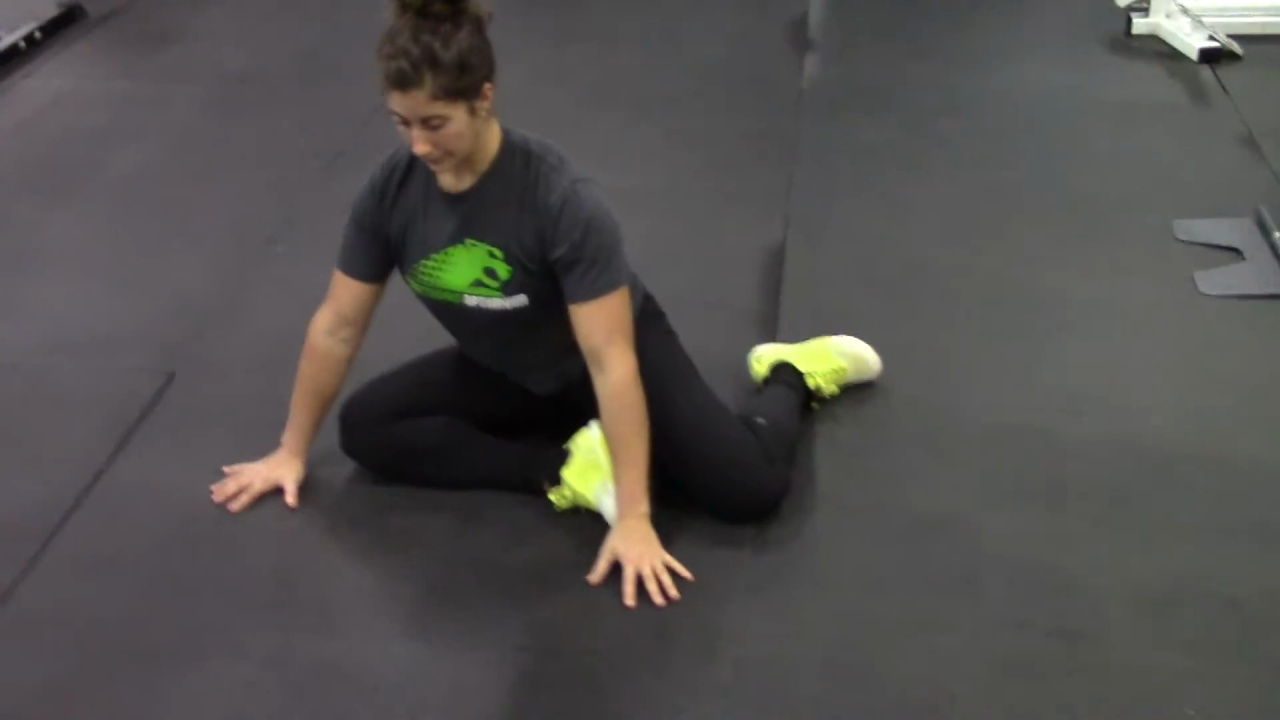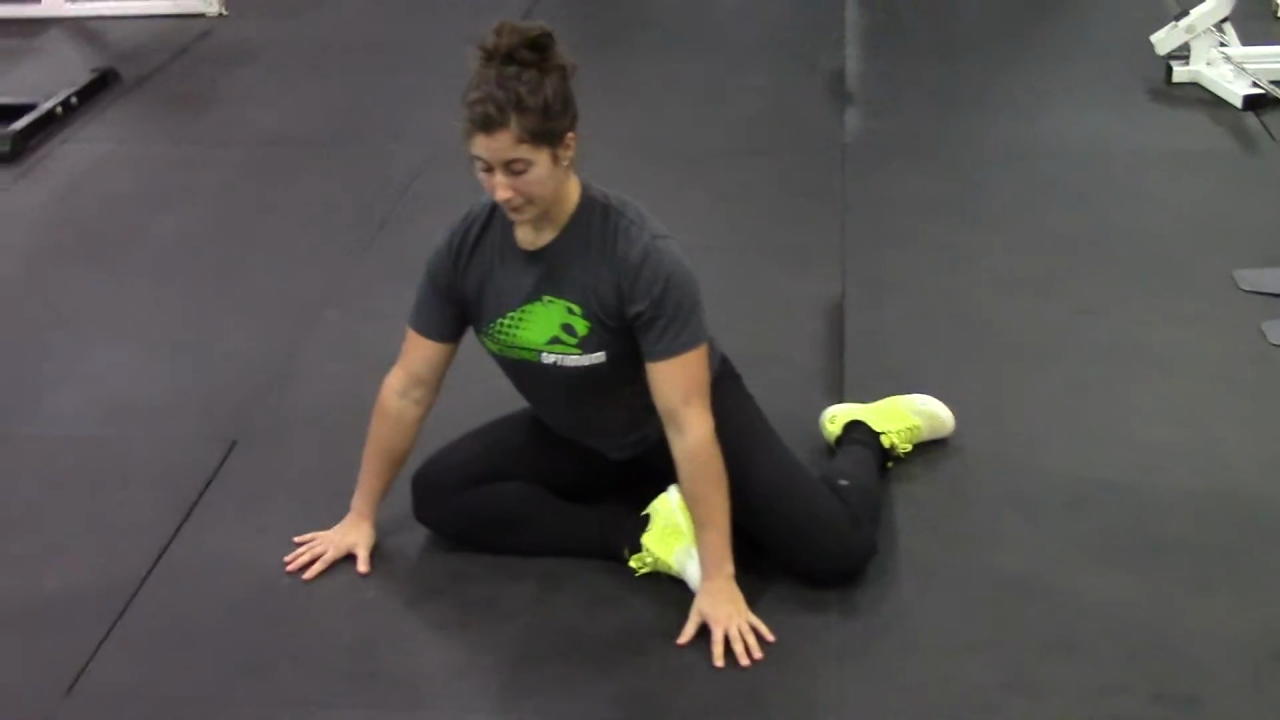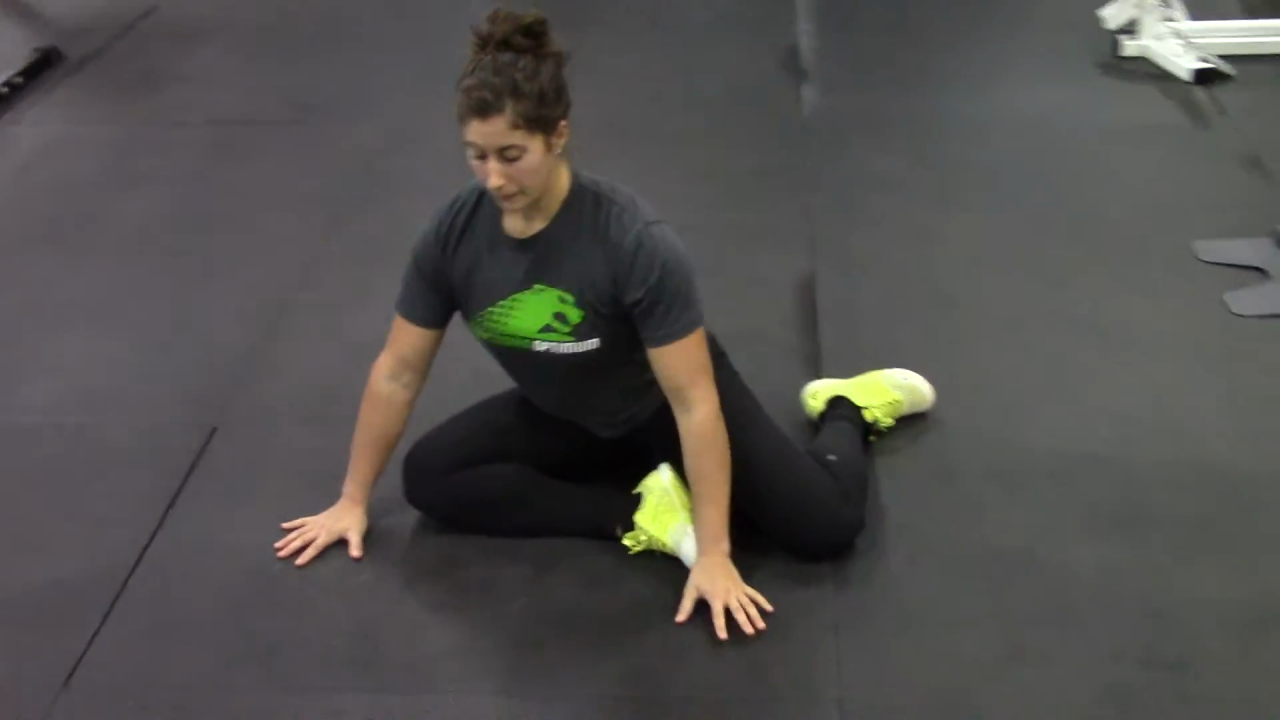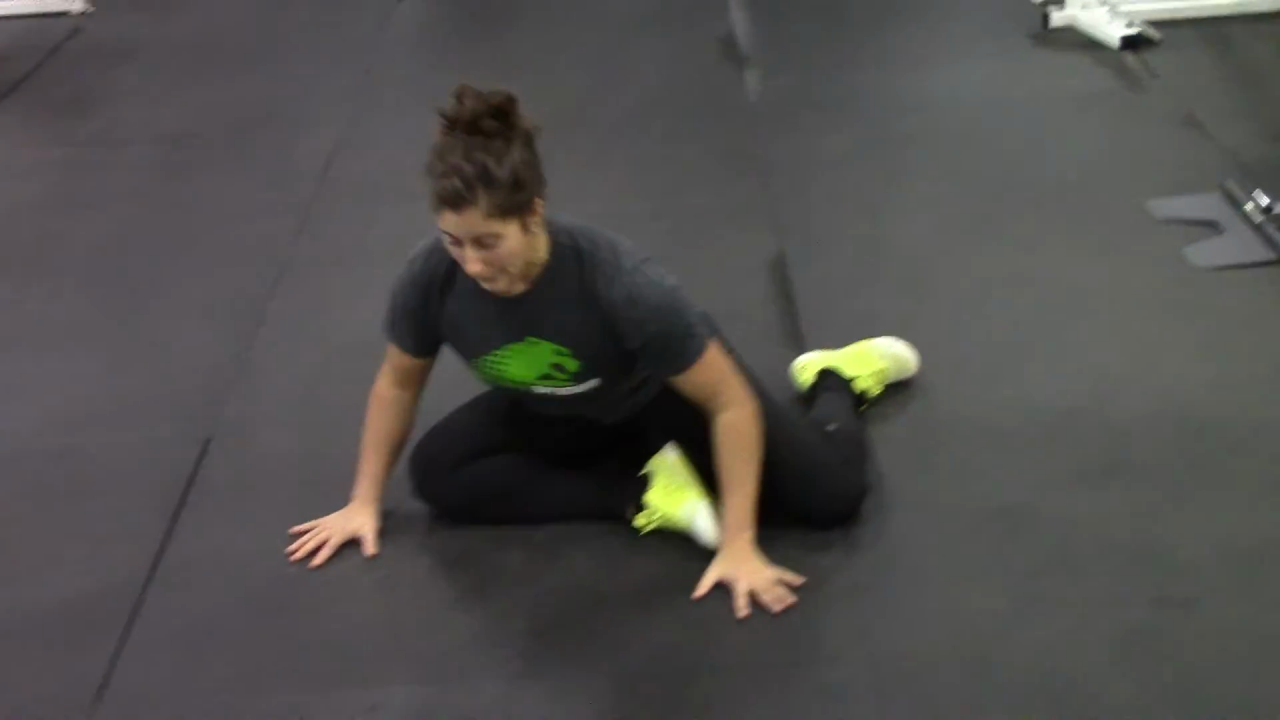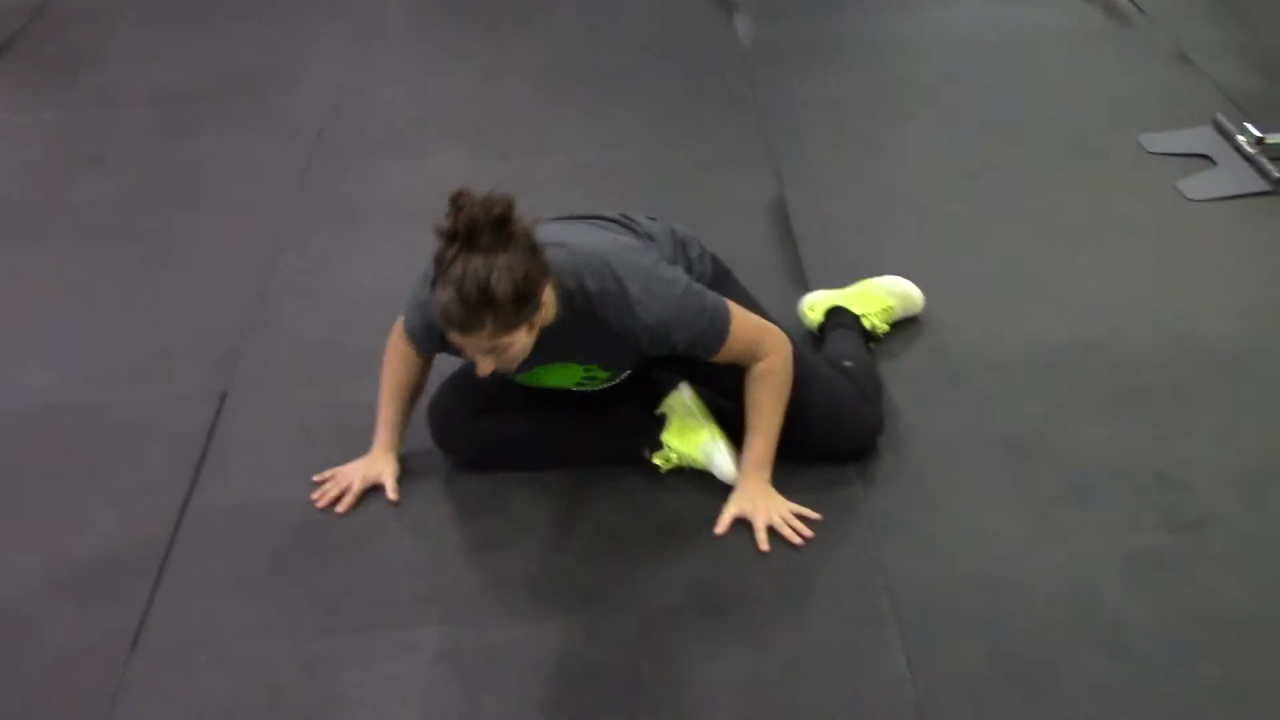
dt=0.4s
person 1, frame 1
left shoulder: (562, 199)
right shoulder: (391, 189)
left elbow: (610, 363)
right elbow: (336, 327)
left wrist: (634, 520)
right wrist: (291, 450)
left hip: (609, 350)
right hip: (502, 373)
left knee: (748, 489)
right knee: (363, 428)
left ankle: (791, 376)
right ankle: (564, 468)
person 1, frame 2
left shoulder: (641, 256)
right shoulder: (467, 247)
left elbow: (686, 422)
right elbow: (409, 387)
left wrist: (718, 579)
right wrist: (360, 516)
left hip: (683, 415)
right hip: (574, 437)
left knee: (834, 553)
right knee: (436, 495)
left ankle: (865, 434)
right ankle: (645, 532)
person 1, frame 3
left shoulder: (634, 241)
right shoulder: (451, 235)
left elbow: (693, 403)
right elbow: (397, 374)
left wrist: (715, 556)
right wrist: (353, 501)
left hip: (660, 406)
right hip: (561, 416)
left knee: (825, 527)
right knee: (428, 477)
left ankle: (849, 408)
right ankle: (638, 513)
person 1, frame 4
left shoulder: (625, 284)
right shoulder: (429, 278)
left elbow: (732, 405)
right elbow: (398, 383)
left wrist: (738, 544)
right wrist: (365, 500)
left hip: (668, 391)
right hip: (558, 417)
left knee: (833, 492)
right knee: (436, 474)
left ankle: (837, 378)
right ankle: (648, 494)
person 1, frame 5
left shoulder: (643, 296)
right shoulder: (442, 304)
left elbow: (771, 351)
right elbow: (405, 340)
left wrist: (754, 482)
right wrist: (383, 450)
left hip: (680, 284)
left knee: (848, 428)
right knee: (453, 425)
left ankle: (844, 315)
right ankle: (664, 432)
